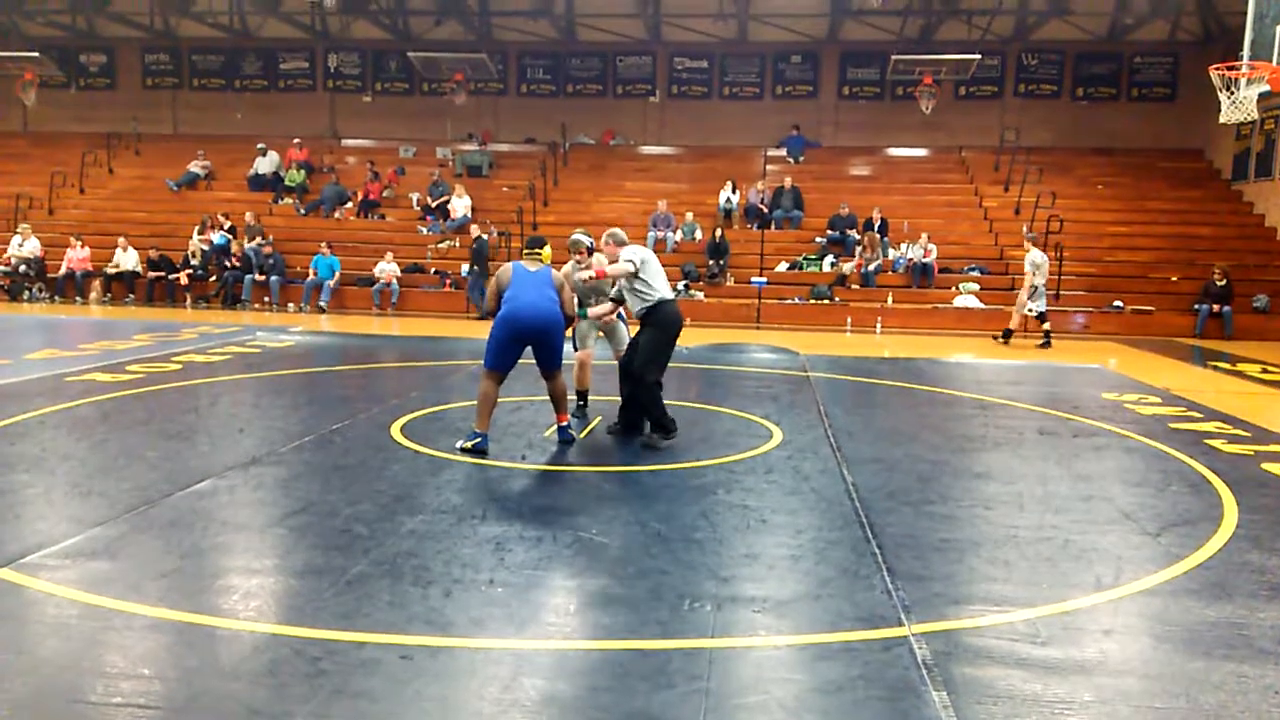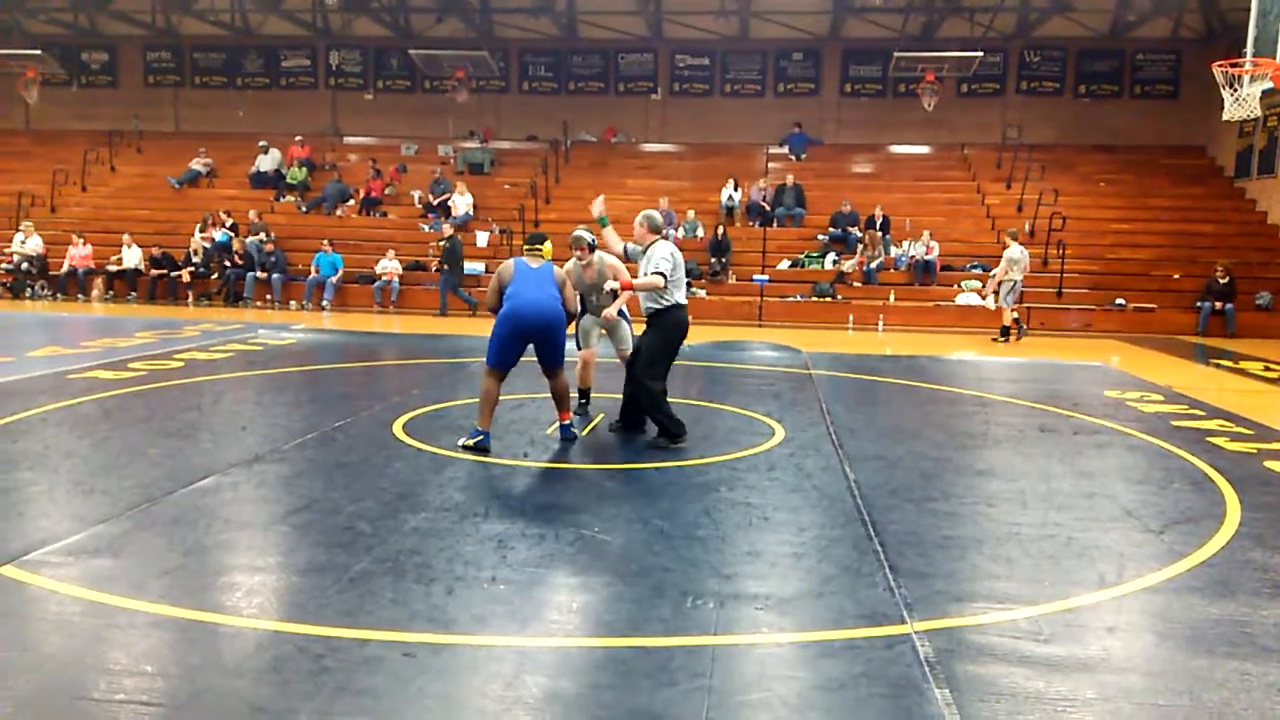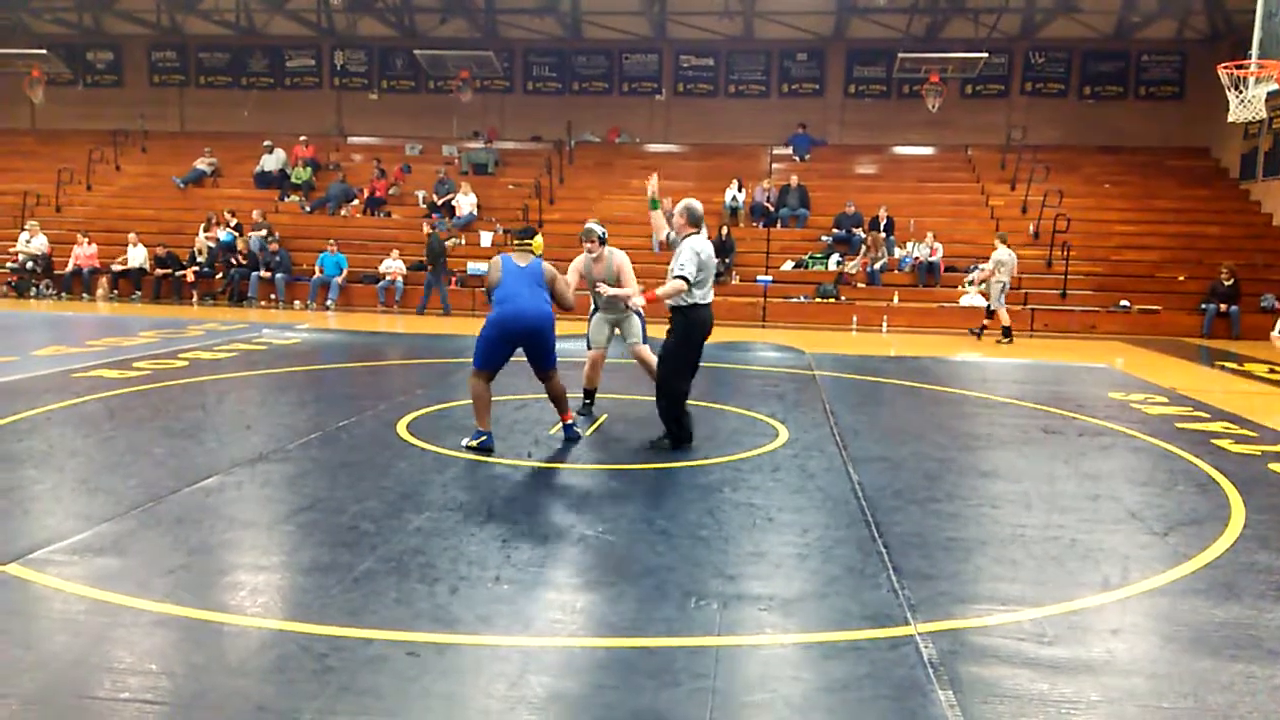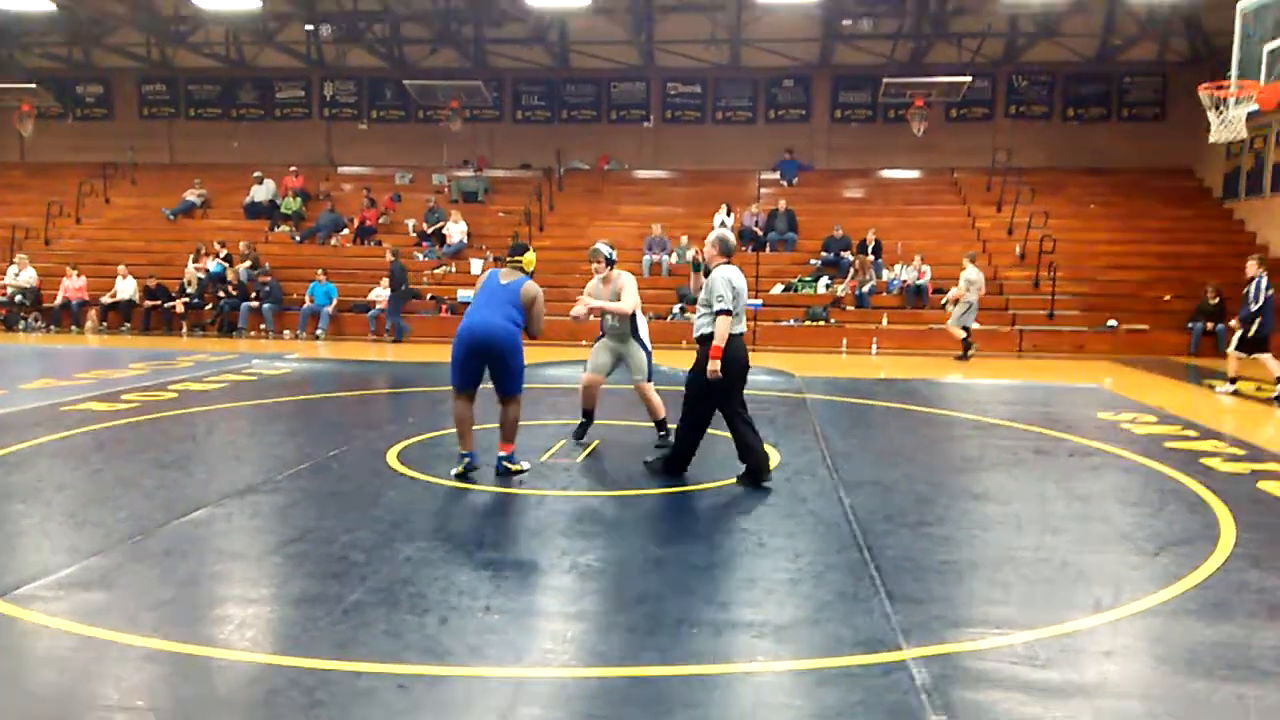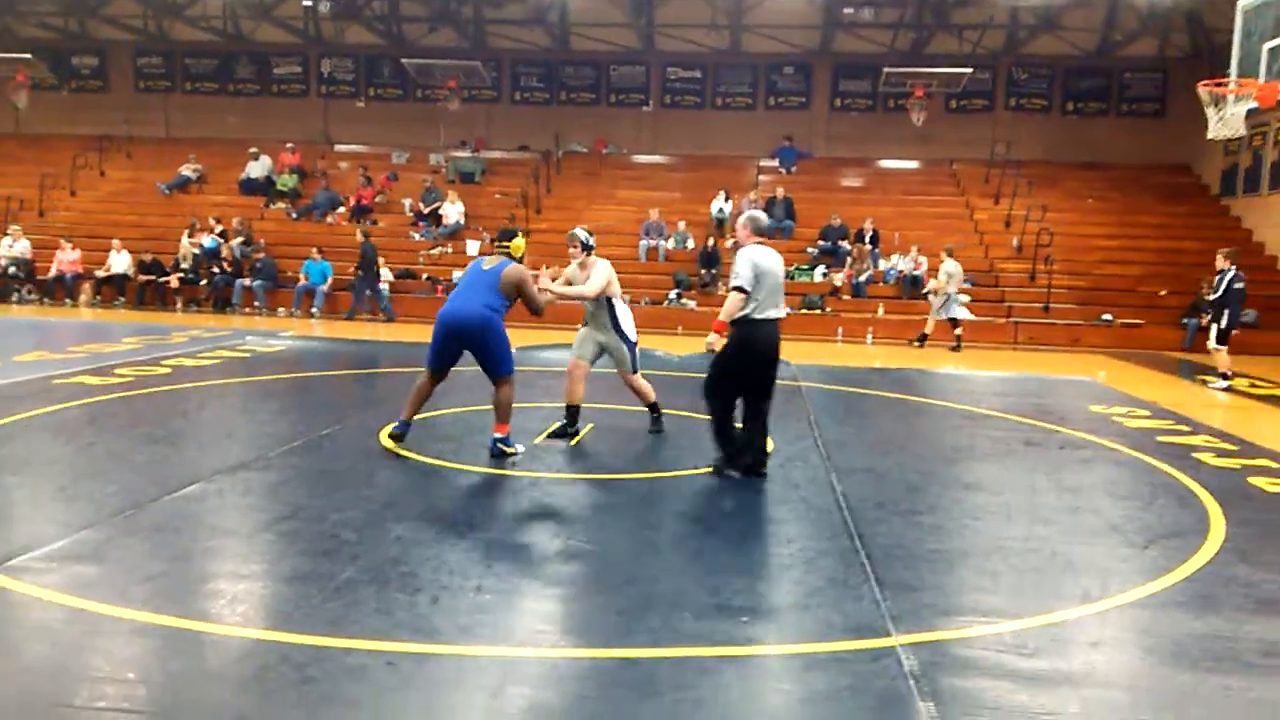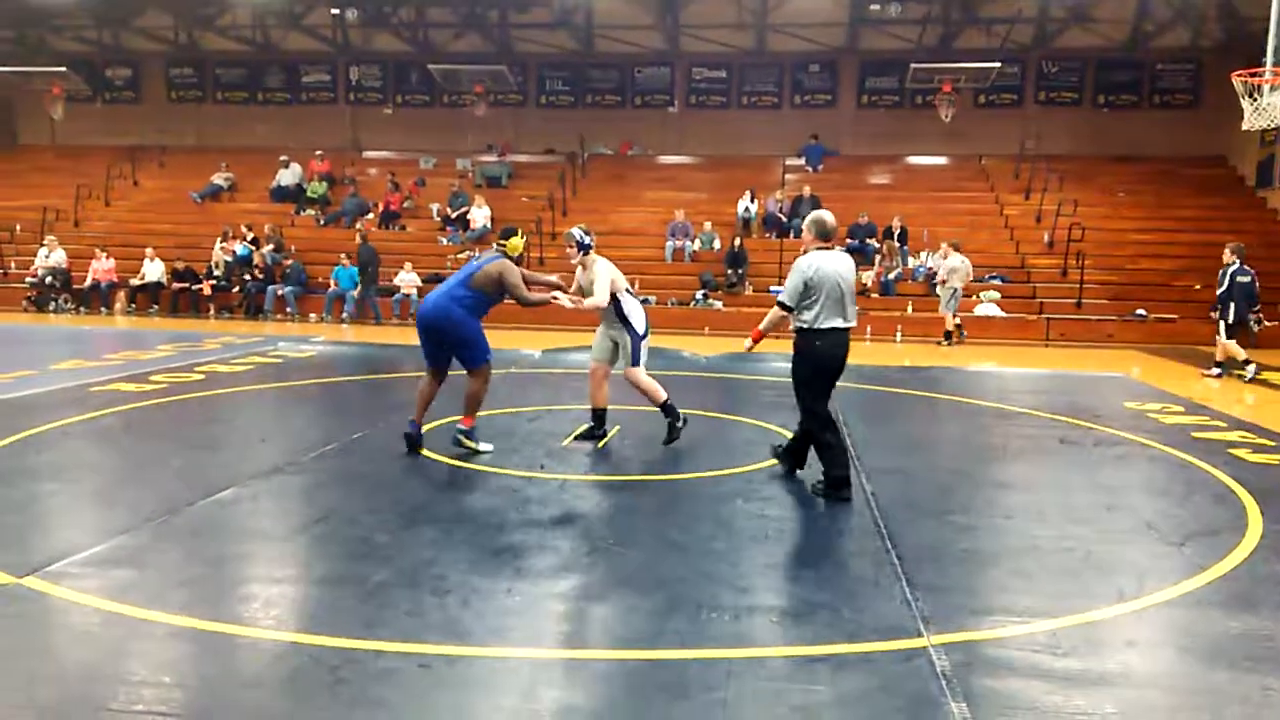
dt=0.3s
person 1, frame 1
left shoulder: (633, 252)
right shoulder: (622, 276)
left elbow: (627, 267)
right elbow: (610, 306)
left wrist: (596, 273)
right wrist: (580, 314)
left hip: (663, 318)
right hip: (652, 320)
left knee: (644, 372)
right knee: (628, 366)
left ankle: (663, 428)
right ankle: (630, 422)
person 1, frame 2
left shoulder: (663, 250)
right shoulder: (645, 251)
left elbow: (658, 281)
right elbow: (617, 248)
left wrist: (622, 284)
right wrist: (601, 219)
left hip: (669, 320)
right hip: (659, 321)
left knee: (647, 377)
right knee: (634, 367)
left ankle: (672, 430)
right ankle: (631, 420)
person 1, frame 3
left shoulder: (692, 246)
right shoulder: (694, 241)
left elbow: (680, 284)
right elbow: (662, 232)
left wrist: (647, 297)
right wrist: (653, 201)
left hip: (689, 317)
right hip: (693, 316)
left knee: (671, 378)
right knee: (673, 373)
left ankle: (678, 436)
right ankle: (677, 430)
person 1, frame 4
left shoulder: (720, 274)
right shoulder: (733, 273)
left elbow: (723, 316)
right elbow: (702, 296)
left wrist: (714, 354)
right wrist: (696, 267)
left hip: (720, 353)
right hip: (735, 350)
left knee: (695, 411)
right knee: (735, 411)
left ankle: (674, 464)
right ankle: (757, 468)
person 1, frame 5
left shoulder: (747, 254)
right shoulder: (775, 257)
left elbow: (738, 295)
left wrist: (717, 328)
left hip: (748, 333)
right hip: (771, 333)
left knee: (717, 390)
right knee: (757, 400)
left ankle: (733, 455)
right ankle: (754, 459)
person 1, frame 6
left shoulder: (805, 264)
right shoulder: (847, 261)
left elbow: (783, 309)
left wrist: (755, 336)
left hip: (814, 343)
right hip: (840, 341)
left knee: (816, 412)
right knee: (816, 406)
left ankle: (837, 480)
right ankle: (794, 454)
person 2, frame 1
left shoulder: (506, 270)
right shoulder: (555, 276)
left elbow: (489, 308)
right elbow: (569, 314)
right wrist: (557, 331)
left hip: (512, 320)
right hip: (549, 321)
left knee: (491, 378)
right knee: (553, 375)
left ankle: (479, 437)
right ankle: (564, 428)
person 2, frame 2
left shoulder: (507, 267)
right shoulder: (557, 272)
left elbow: (491, 305)
right elbow: (572, 310)
right wrist: (559, 327)
left hip: (515, 317)
right hip: (551, 318)
left knee: (493, 375)
right knee: (555, 374)
left ankle: (481, 434)
right ankle: (566, 426)
person 2, frame 3
left shoulder: (497, 263)
right shoulder: (547, 269)
left elbow: (492, 295)
right elbow: (568, 304)
right wrist: (561, 287)
left hip: (502, 322)
right hip: (539, 321)
left knee: (480, 376)
right knee: (549, 377)
left ankle: (483, 435)
right ankle: (569, 425)
person 2, frame 4
left shoulder: (487, 276)
right shoulder: (532, 289)
right elbow: (534, 333)
right wrist: (532, 313)
left hip: (469, 335)
right hip: (504, 339)
left knee: (463, 397)
right knee: (510, 400)
left ankle: (466, 456)
right ankle: (506, 458)
person 2, frame 5
left shoulder: (477, 263)
right shoulder: (519, 271)
right elbow: (538, 309)
right wrist: (533, 287)
left hip: (449, 319)
right hip: (484, 325)
left knee: (432, 376)
right knee: (504, 381)
left ankle: (402, 425)
right ankle: (501, 440)
person 2, frame 6
left shoulder: (488, 255)
right shoulder: (505, 267)
left elbow: (520, 275)
right elbow: (523, 297)
left wrist: (549, 281)
right wrist: (549, 298)
left hip: (428, 311)
right hip: (453, 316)
left knee: (435, 374)
right knee: (480, 372)
left ankle: (414, 427)
right ankle: (466, 432)
person 3, frame 1
left shoulder: (608, 265)
right shoulder: (567, 272)
left hip: (612, 315)
right hip: (585, 318)
left knee: (625, 357)
right knee: (582, 358)
right ankle: (581, 403)
person 3, frame 2
left shoulder: (611, 263)
right shoulder: (569, 269)
left wrist: (614, 308)
left hip: (614, 312)
right hip: (588, 315)
left knee: (627, 356)
right knee: (586, 358)
right ankle: (583, 400)
person 3, frame 3
left shoulder: (618, 258)
right shoulder: (579, 263)
left elbow: (632, 290)
left hip: (627, 311)
right hip: (601, 313)
left knee: (642, 353)
right knee: (594, 357)
right ankle: (588, 400)
person 3, frame 4
left shoulder: (626, 280)
right shoulder: (592, 285)
left elbow: (627, 308)
right elbow: (579, 313)
left wrist: (596, 304)
right wrist: (577, 312)
left hip: (634, 340)
right hip: (608, 340)
left knee: (644, 389)
right knee: (589, 381)
left ankle: (664, 431)
right ankle: (586, 421)
person 3, frame 5
left shoulder: (602, 268)
right shoulder: (571, 270)
left elbow: (589, 292)
right elbow: (553, 292)
left wrist: (553, 287)
left hip: (618, 330)
right hip: (592, 328)
left knee: (632, 379)
right knee: (574, 369)
left ankle: (656, 415)
right ankle: (570, 424)
person 3, frame 6
left shoulder: (601, 267)
right shoulder: (580, 271)
left elbow: (600, 301)
right elbow: (575, 297)
left wrist: (572, 305)
left hip: (631, 323)
right hip: (609, 325)
left knee: (634, 374)
right knee: (596, 372)
left ankle: (675, 417)
right ankle: (597, 426)
